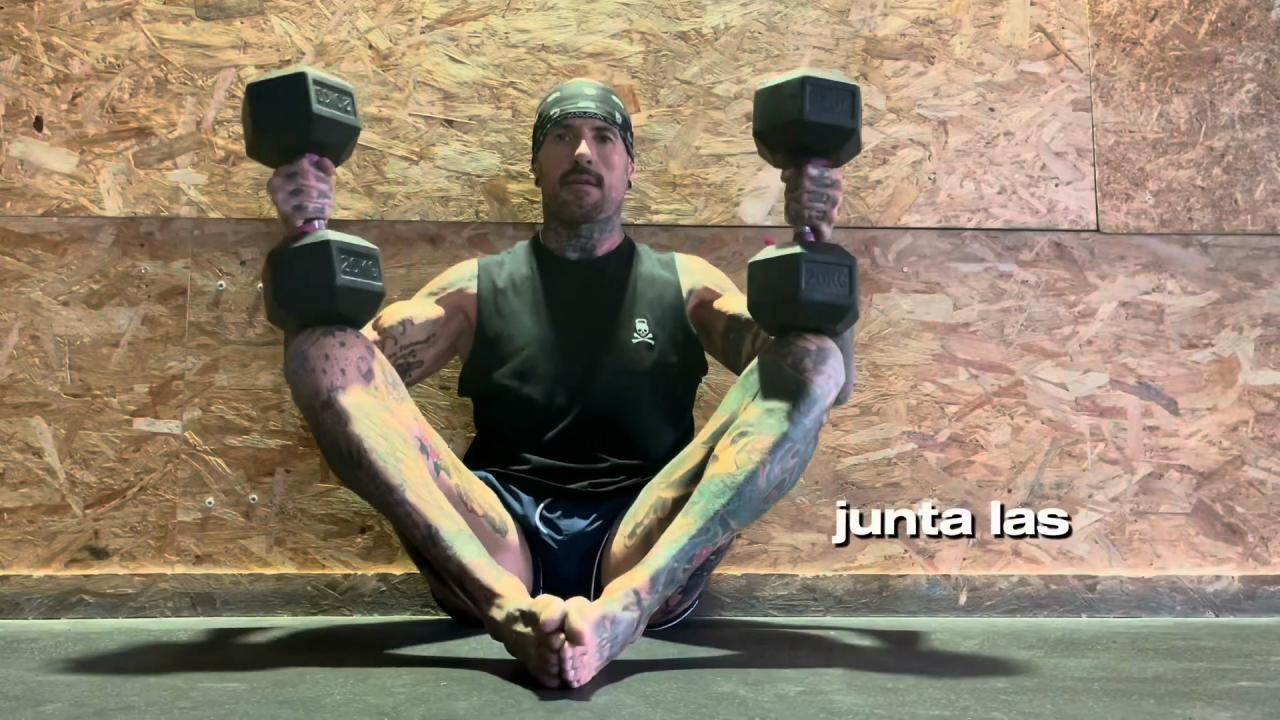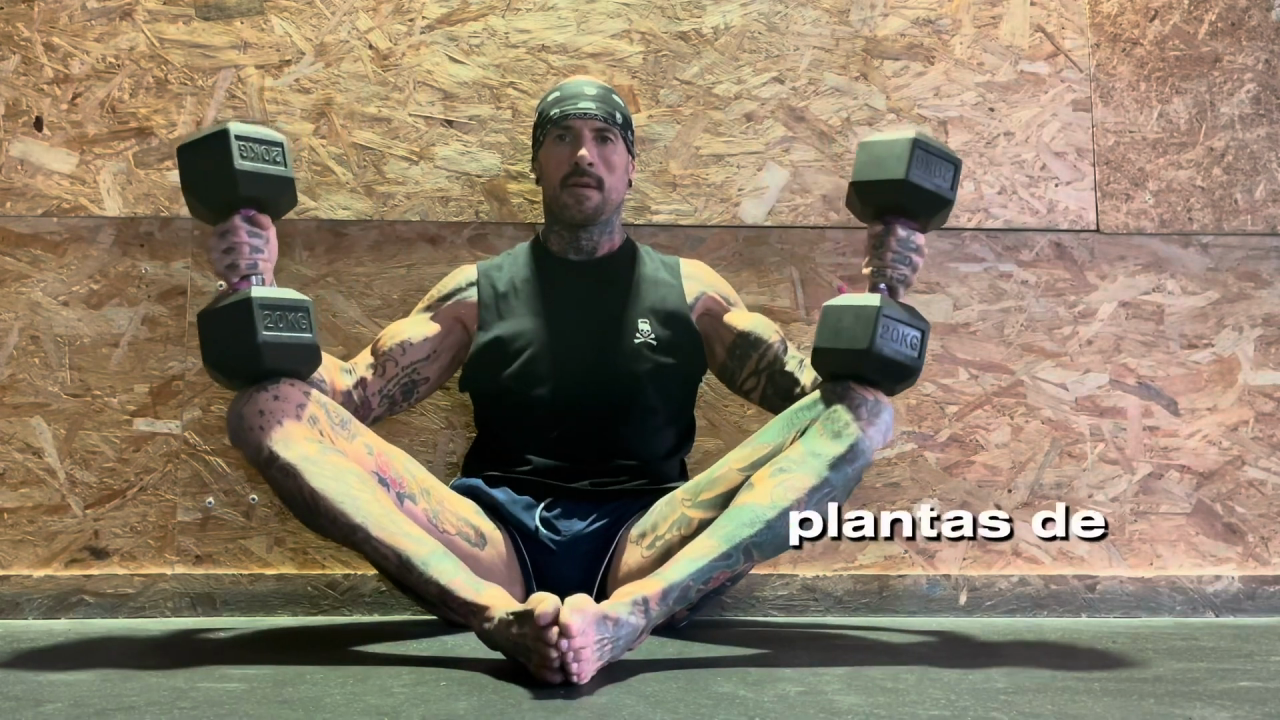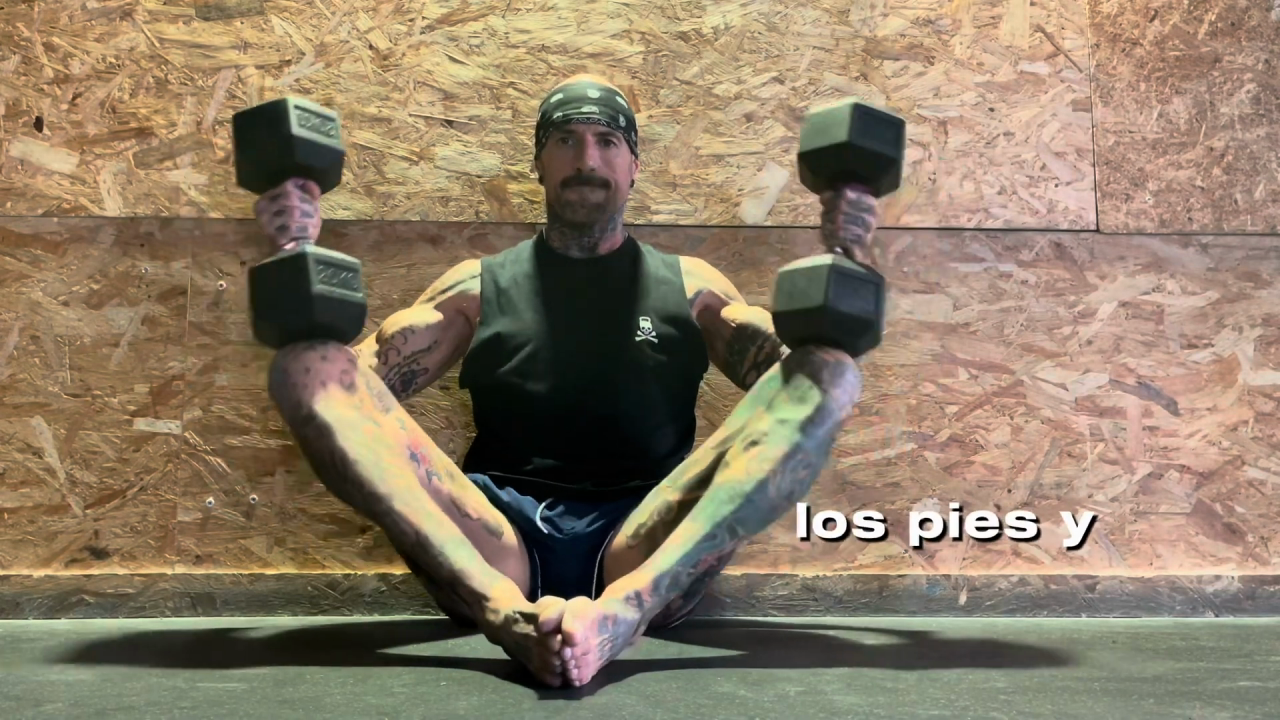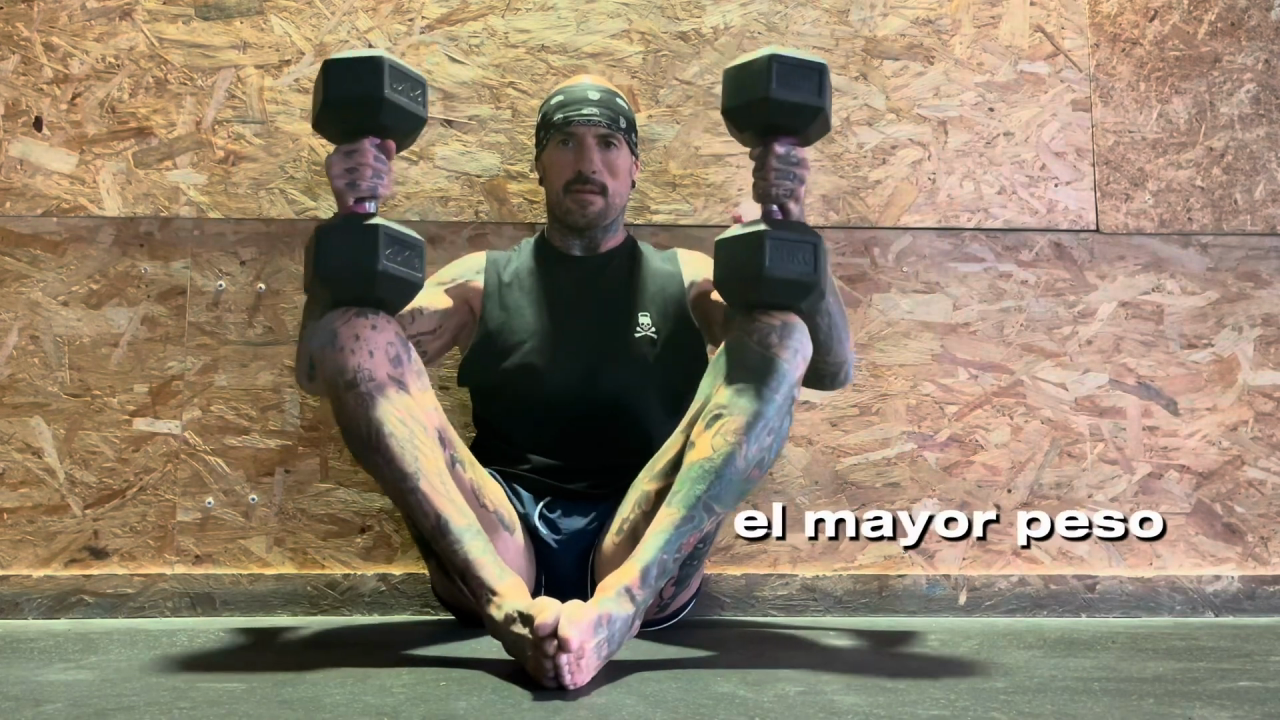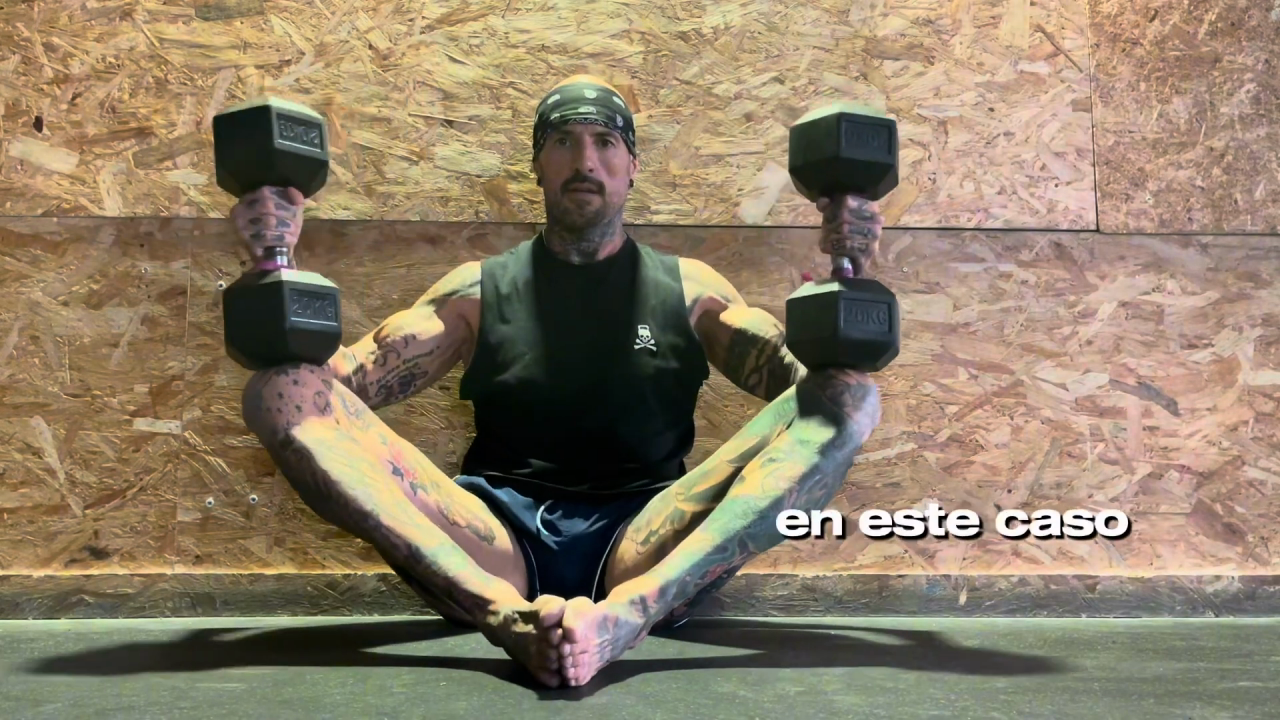
dt=1s
person 1, frame 1
left shoulder: (684, 283)
right shoulder: (477, 286)
left elbow: (830, 379)
right elbow: (325, 381)
left wrist: (814, 242)
left hip: (646, 557)
right hip: (494, 551)
left knee: (812, 360)
right knee: (324, 353)
left ankle: (620, 611)
right ankle: (513, 611)
person 1, frame 2
left shoulder: (688, 288)
right shoulder: (476, 290)
left elbow: (813, 392)
right elbow: (348, 399)
right wrist: (260, 291)
left hip: (648, 554)
right hip: (498, 544)
left knee: (859, 412)
right knee: (266, 410)
left ankle: (622, 619)
right ankle: (502, 619)
person 1, frame 3
left shoulder: (687, 285)
right shoulder: (479, 286)
left elbow: (812, 387)
right elbow: (344, 388)
left hip: (644, 551)
right hip: (496, 546)
left knee: (829, 374)
right knee: (305, 370)
left ankle: (619, 612)
right ankle: (508, 613)
person 1, frame 4
left shoulder: (687, 279)
right shoulder: (481, 281)
left elbow: (831, 368)
right elbow: (322, 371)
left wrist: (788, 221)
left hip: (644, 560)
right hip: (495, 553)
left knee: (779, 336)
right knee: (353, 334)
left ankle: (613, 610)
right ankle: (511, 609)
person 1, frame 5
left shoulder: (689, 289)
right shoulder: (477, 289)
left elbow: (825, 391)
right elbow: (339, 390)
left hip: (647, 553)
right hip: (495, 550)
left knee: (848, 399)
right knee: (281, 394)
left ankle: (624, 613)
right ankle: (507, 614)
